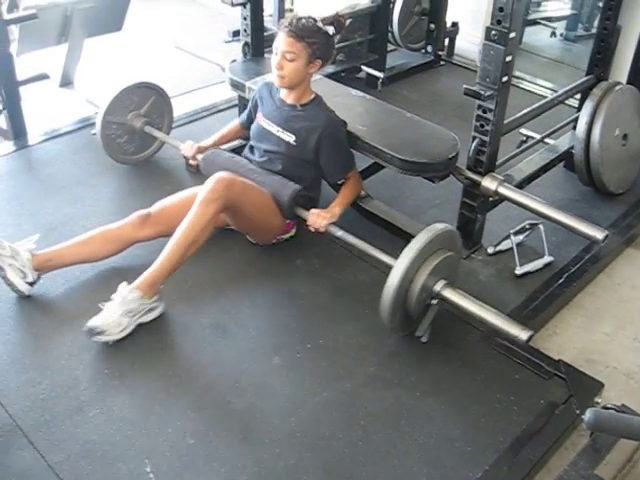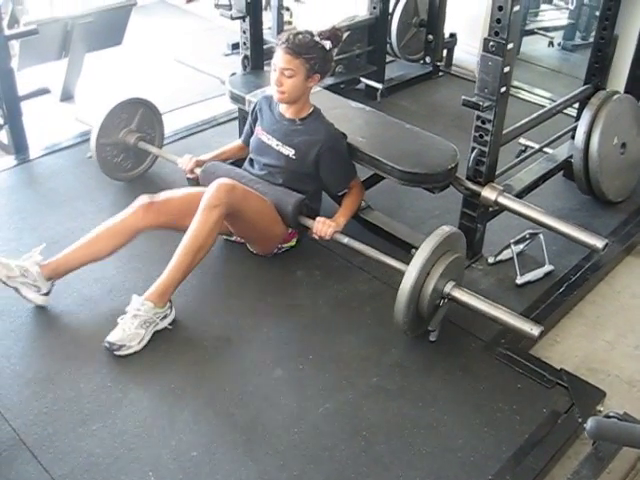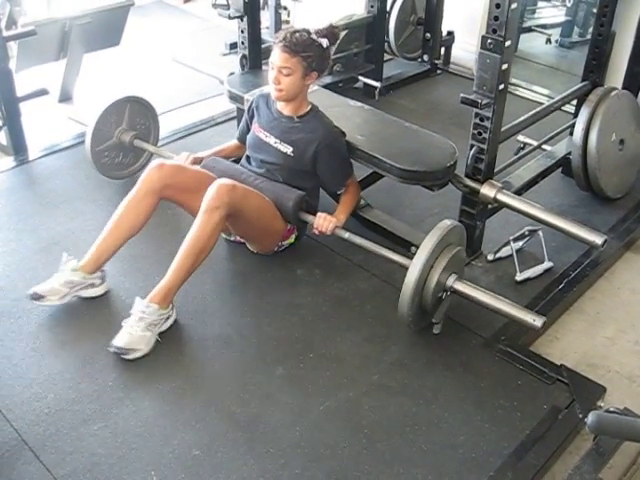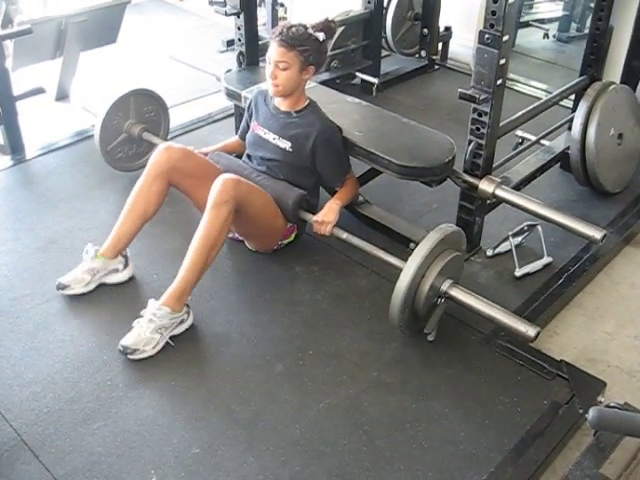
dt=0.3s
person 1, frame 1
left shoulder: (324, 124)
right shoulder: (266, 91)
left elbow: (353, 179)
left wrist: (330, 212)
right wrist: (205, 146)
left hip: (278, 215)
right hip: (233, 194)
left knee: (222, 183)
right knee: (143, 221)
left ankle: (142, 294)
right ankle: (31, 263)
person 1, frame 2
left shoulder: (324, 138)
right shoulder: (264, 105)
left elbow: (355, 189)
left wrist: (336, 221)
right wrist: (203, 159)
left hip: (277, 226)
right hip: (234, 206)
left knee: (222, 189)
right knee: (147, 207)
left ankle: (154, 305)
right ankle: (41, 274)
person 1, frame 3
left shoulder: (322, 135)
right shoulder: (260, 103)
left elbow: (351, 186)
left wrist: (338, 215)
right wrist: (202, 157)
left hip: (275, 226)
right hip: (233, 207)
left knee: (222, 190)
right knee: (160, 171)
left ankle: (156, 306)
right ankle: (86, 272)
person 1, frame 4
left shoulder: (319, 130)
right shoulder: (261, 100)
left elbow: (349, 183)
left wrist: (333, 206)
right wrist: (203, 153)
left hip: (276, 223)
right hip: (235, 203)
left knee: (228, 184)
right knee: (168, 154)
left ankle: (171, 308)
right ankle: (109, 258)
